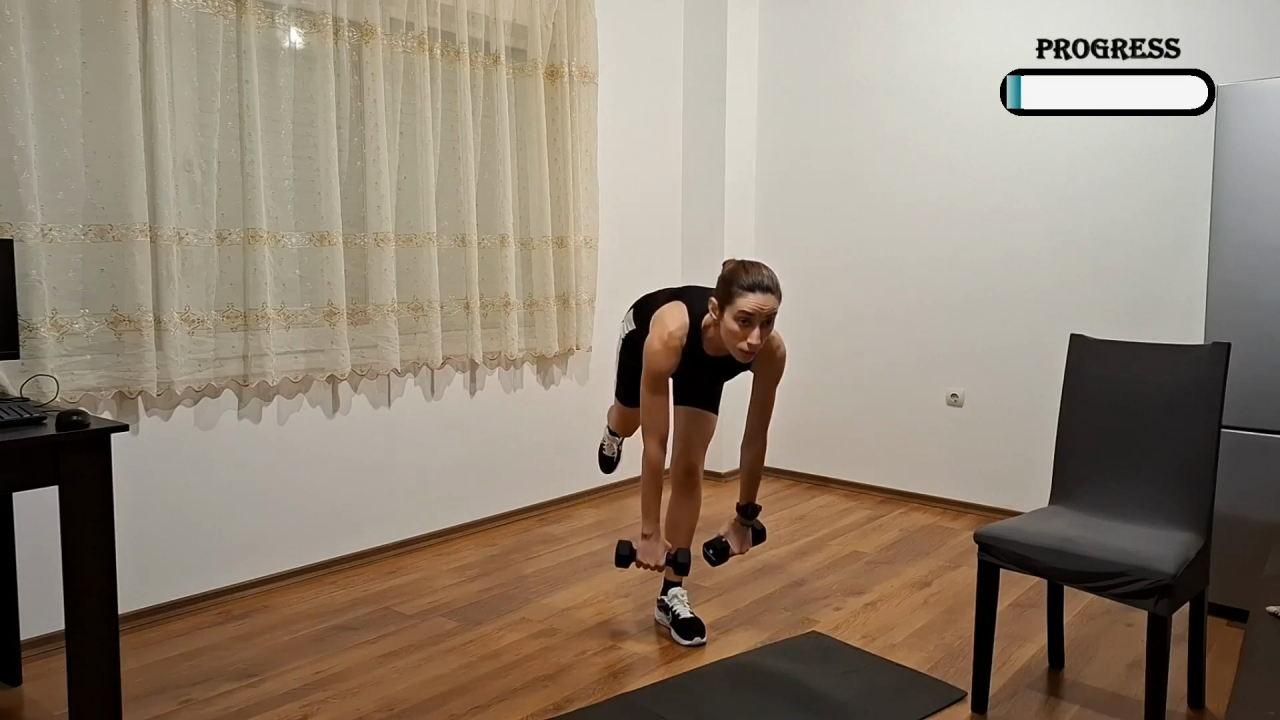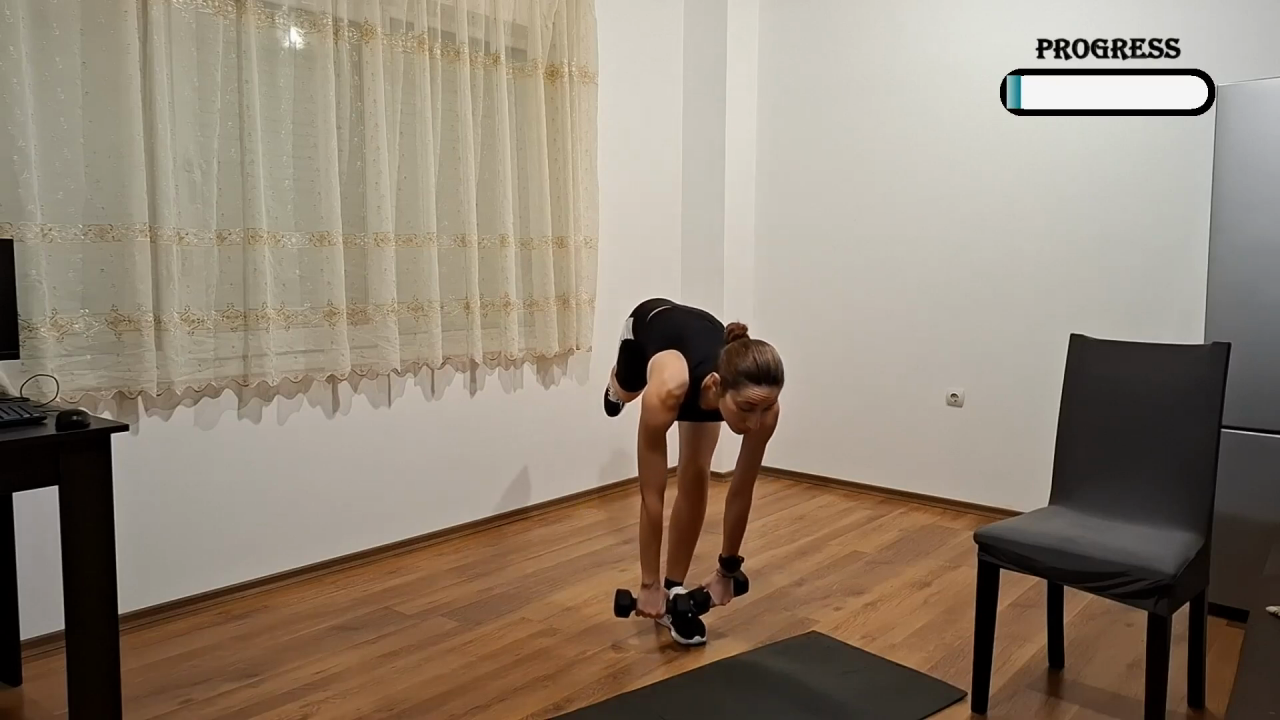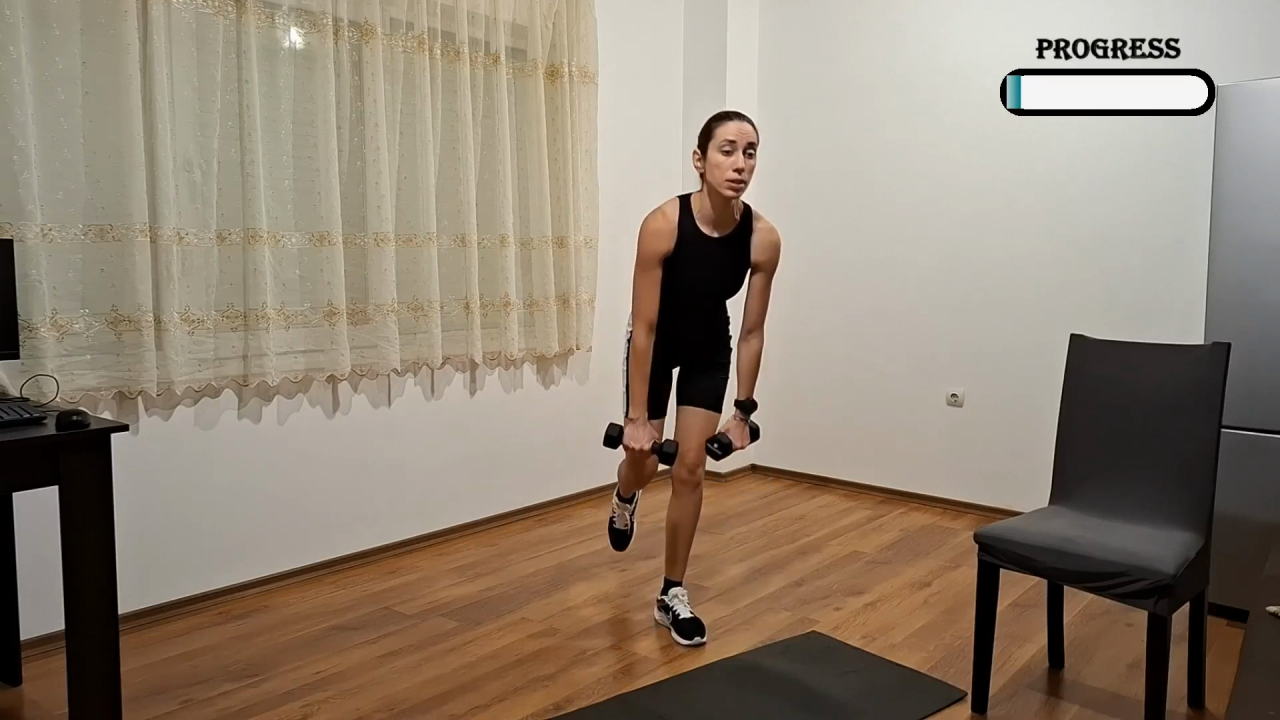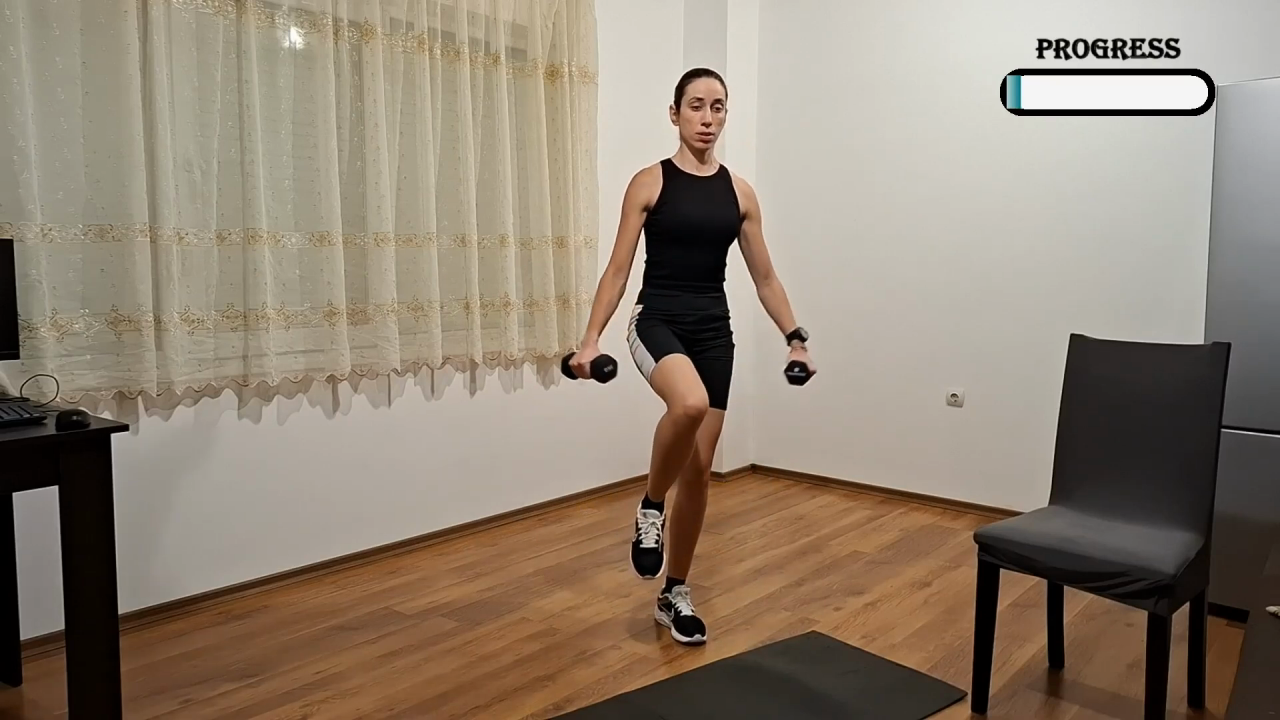
dt=1s
person 1, frame 1
left shoulder: (771, 351)
right shoulder: (669, 334)
left elbow: (755, 440)
right elbow: (654, 444)
left wrist: (744, 517)
right wrist: (649, 532)
right hip: (643, 331)
left knee: (689, 468)
right knee: (628, 421)
left ankle: (672, 594)
right ankle: (613, 434)
person 1, frame 2
left shoulder: (762, 405)
right shoulder: (668, 389)
left elbow: (741, 492)
right elbow: (652, 497)
left wrist: (727, 570)
right wrist: (649, 583)
left hip: (702, 329)
right hip: (650, 324)
left knee: (696, 477)
right knee: (627, 392)
left ankle: (676, 590)
right ankle: (616, 387)
person 1, frame 3
left shoulder: (764, 238)
right shoulder: (663, 224)
left elbow: (751, 332)
right elbow: (644, 329)
left wrist: (742, 411)
right wrist: (636, 417)
left hip: (709, 350)
right hip: (658, 346)
left knee: (689, 470)
right knee: (644, 461)
left ankle: (673, 595)
right ankle: (625, 496)
person 1, frame 4
left shoulder: (739, 190)
right shoulder: (649, 181)
left elbow: (764, 275)
right elbow: (618, 269)
left wrist: (794, 336)
right wrist: (591, 339)
left hip: (714, 330)
right hip: (657, 322)
left knee: (699, 469)
right knee: (690, 405)
left ankle: (675, 594)
right ankle: (650, 504)
